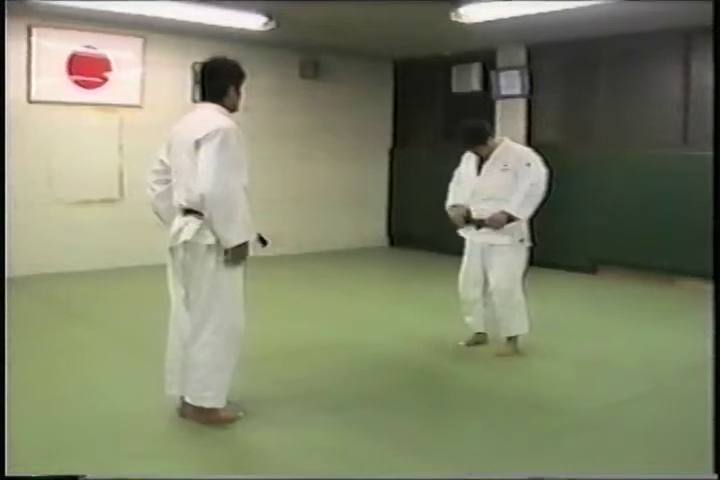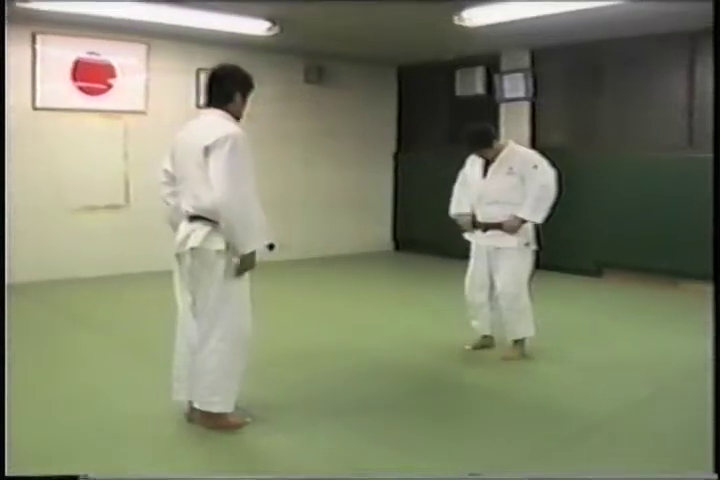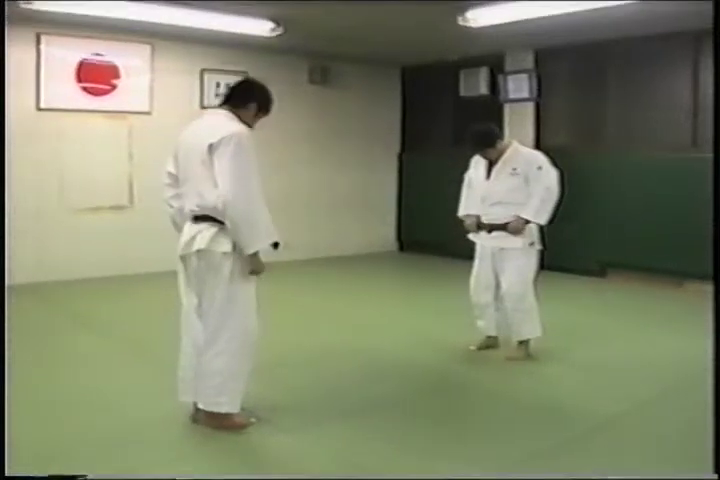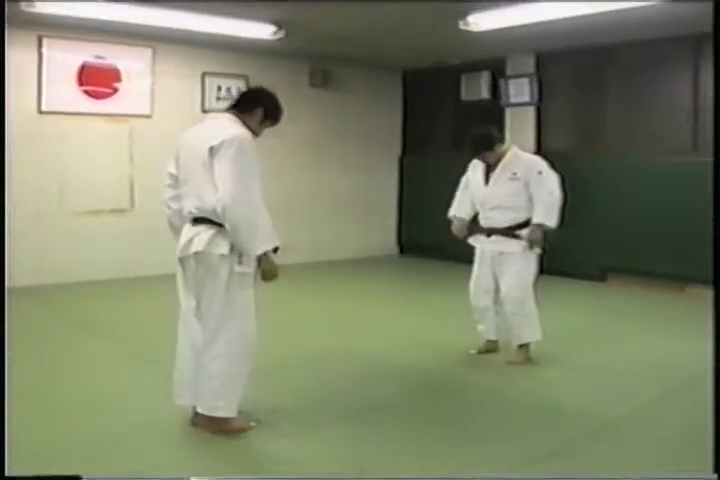
dt=0.3s
person 1, frame 1
left shoulder: (184, 125)
right shoulder: (221, 127)
left elbow: (159, 182)
right elbow: (216, 189)
left wrist: (179, 222)
right wrist: (237, 237)
left hip: (185, 232)
right hip: (212, 238)
left knee: (188, 315)
right knee: (216, 320)
left ankle: (188, 395)
right ankle: (203, 402)
person 1, frame 2
left shoulder: (188, 131)
right shoulder: (228, 133)
left elbow: (170, 188)
right elbow: (232, 197)
right wrist: (248, 246)
left hip: (190, 236)
right hip: (218, 242)
left knee: (195, 321)
right knee: (223, 325)
left ankle: (196, 401)
right ankle: (211, 408)
person 1, frame 3
left shoulder: (191, 131)
right shoulder: (234, 133)
left elbow: (173, 190)
right elbow: (238, 197)
right wrist: (253, 249)
left hip: (194, 237)
right hip: (223, 242)
left knee: (199, 322)
right knee: (229, 326)
left ankle: (200, 401)
right ankle: (216, 409)
person 1, frame 4
left shoulder: (194, 133)
right shoulder: (236, 137)
left elbow: (173, 193)
right elbow: (239, 201)
right wrist: (264, 252)
left hip: (192, 240)
right hip: (221, 245)
left knee: (197, 325)
right knee: (228, 330)
left ankle: (201, 404)
right ankle: (215, 412)
person 2, frame 1
left shoulder: (521, 155)
right shoulder: (469, 158)
left elbow: (534, 187)
right elbow: (458, 184)
left wrist: (506, 214)
right wrist: (456, 207)
left hip: (507, 233)
right hip: (476, 232)
left knee: (504, 286)
right knee: (470, 283)
left ankle: (512, 338)
right ankle: (479, 331)
person 2, frame 2
left shoulder: (526, 158)
right shoulder: (473, 161)
left elbow: (544, 188)
right elbow: (462, 187)
left wrist: (520, 218)
right wrist: (463, 214)
left hip: (513, 236)
right hip: (482, 235)
left knee: (510, 289)
right knee: (476, 287)
left ankle: (518, 342)
right ankle: (485, 335)
person 2, frame 3
left shoulder: (530, 159)
right shoulder: (477, 162)
left elbow: (547, 190)
right elbow: (470, 189)
left wrist: (524, 219)
right wrist: (470, 215)
left hip: (517, 237)
right hip: (487, 236)
left knee: (516, 289)
right knee: (481, 287)
left ankle: (523, 343)
right ankle: (491, 335)
person 2, frame 4
left shoulder: (529, 164)
right shoulder: (475, 166)
left elbow: (548, 195)
right elbow: (466, 193)
left wrist: (539, 228)
right wrist: (459, 218)
left hip: (518, 241)
right hip: (486, 240)
left knee: (516, 293)
right knee: (481, 291)
left ankle: (523, 346)
right ankle: (491, 339)
